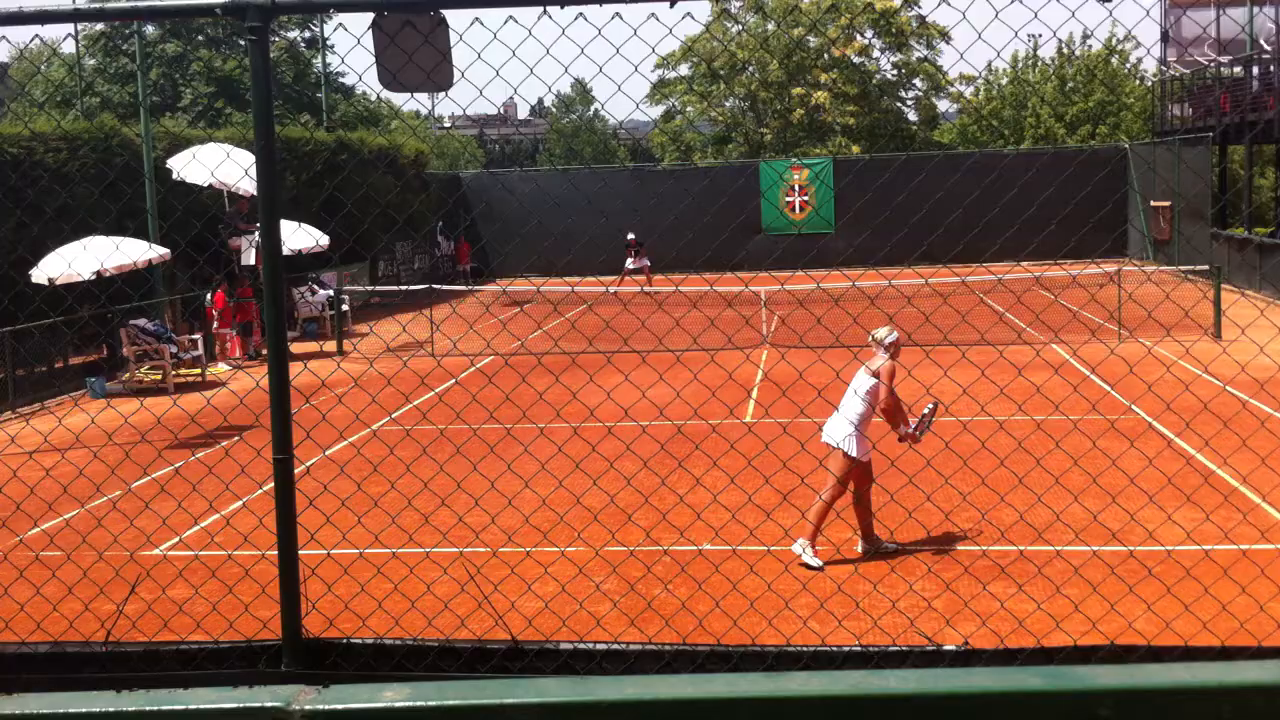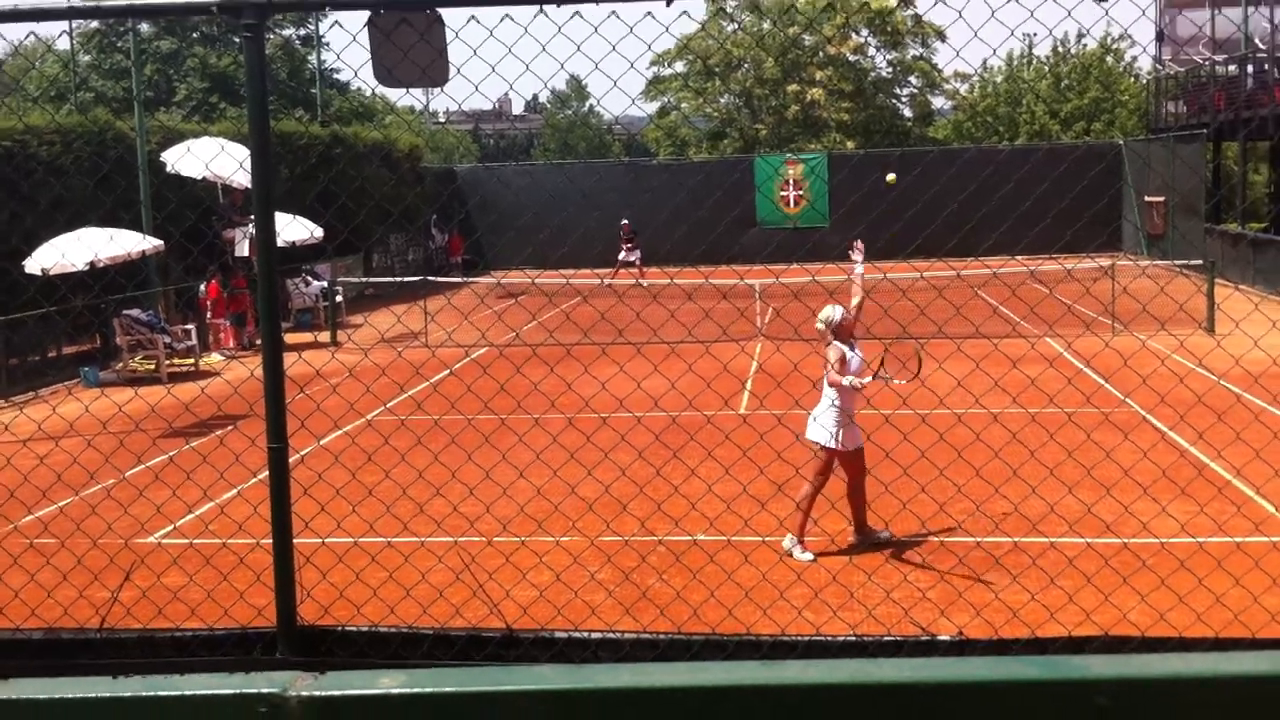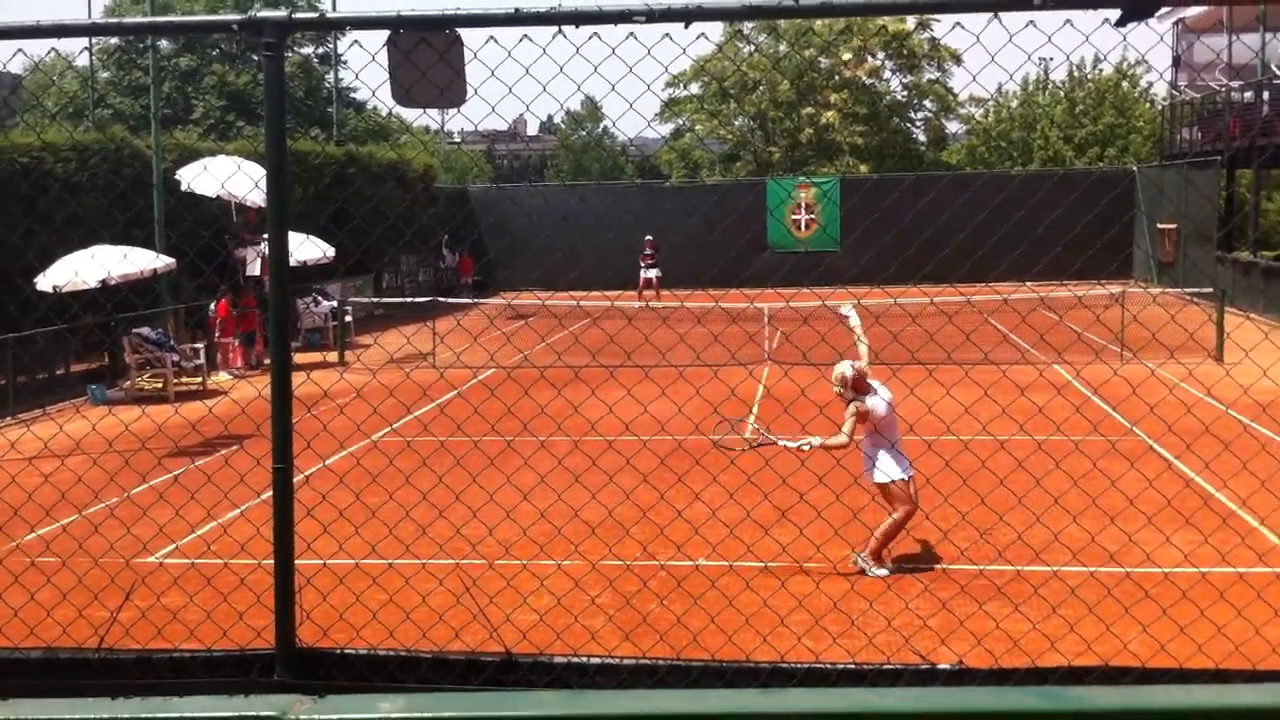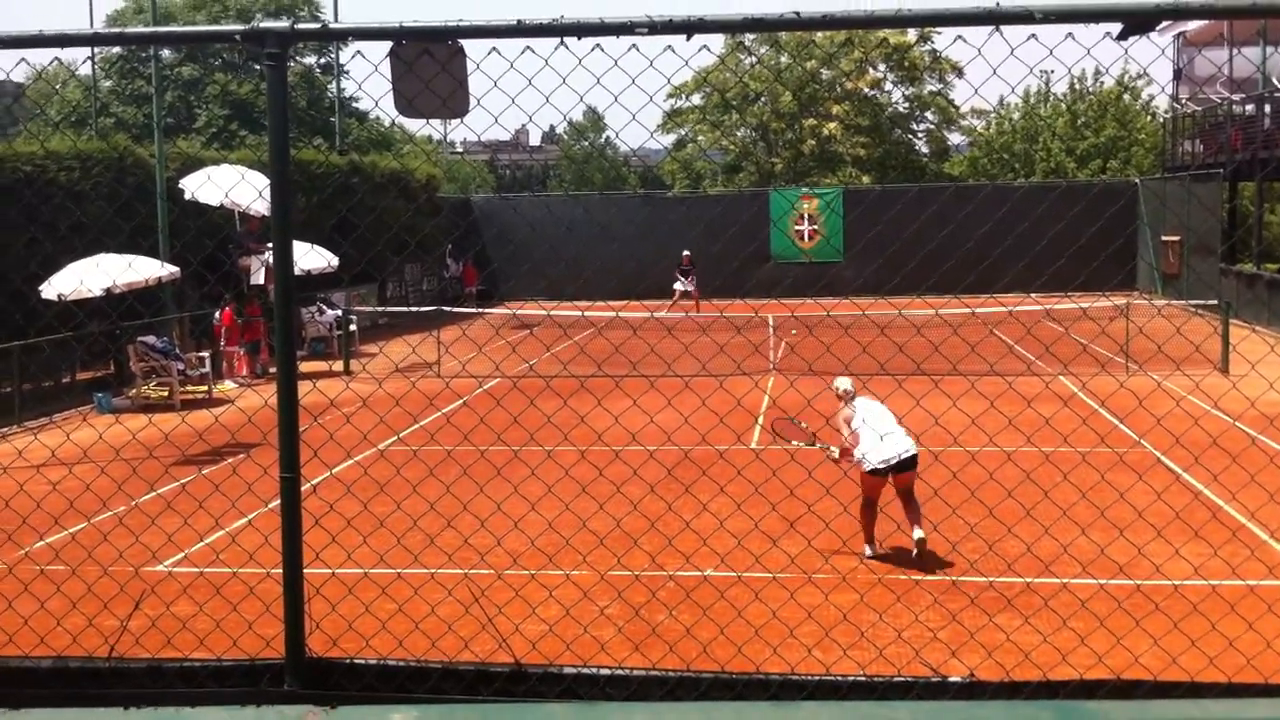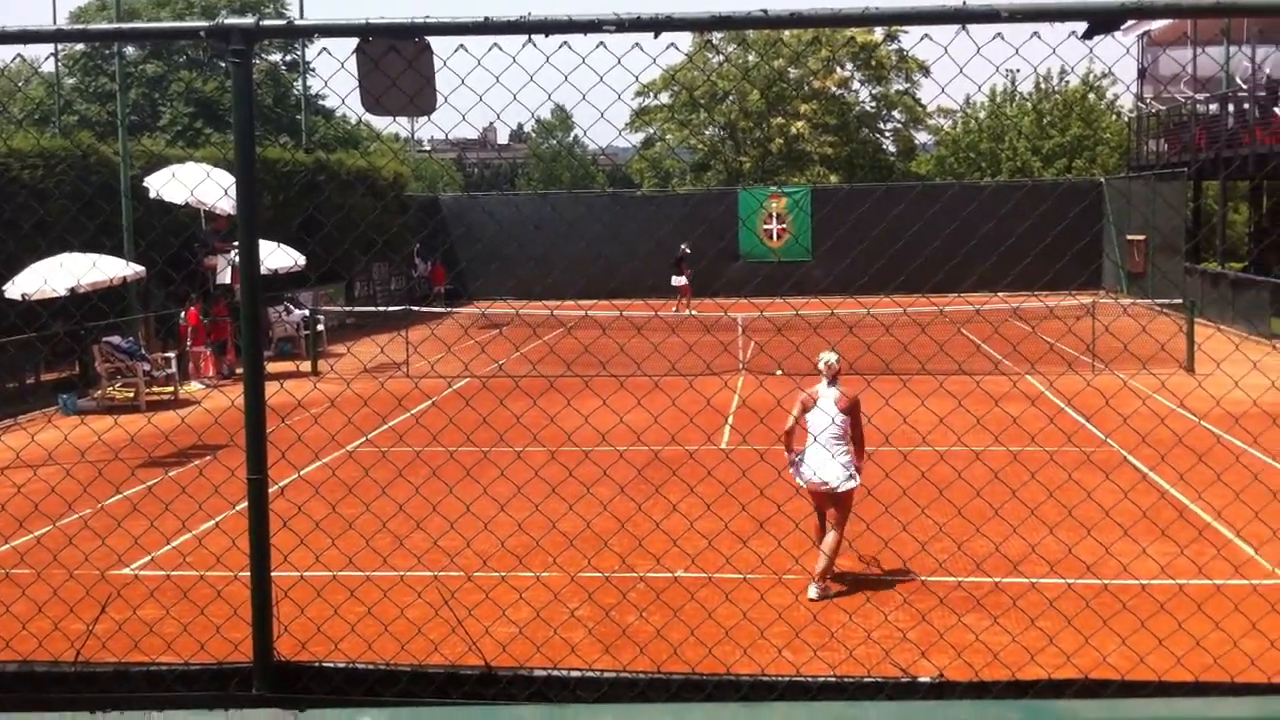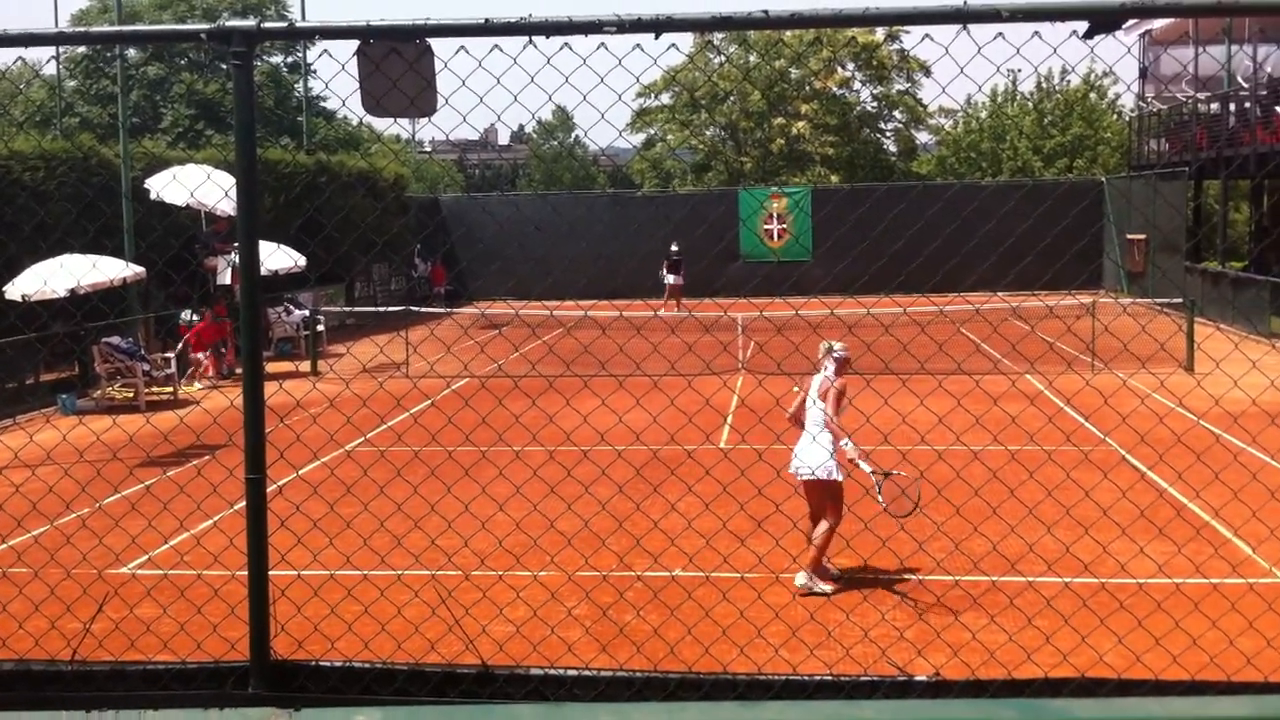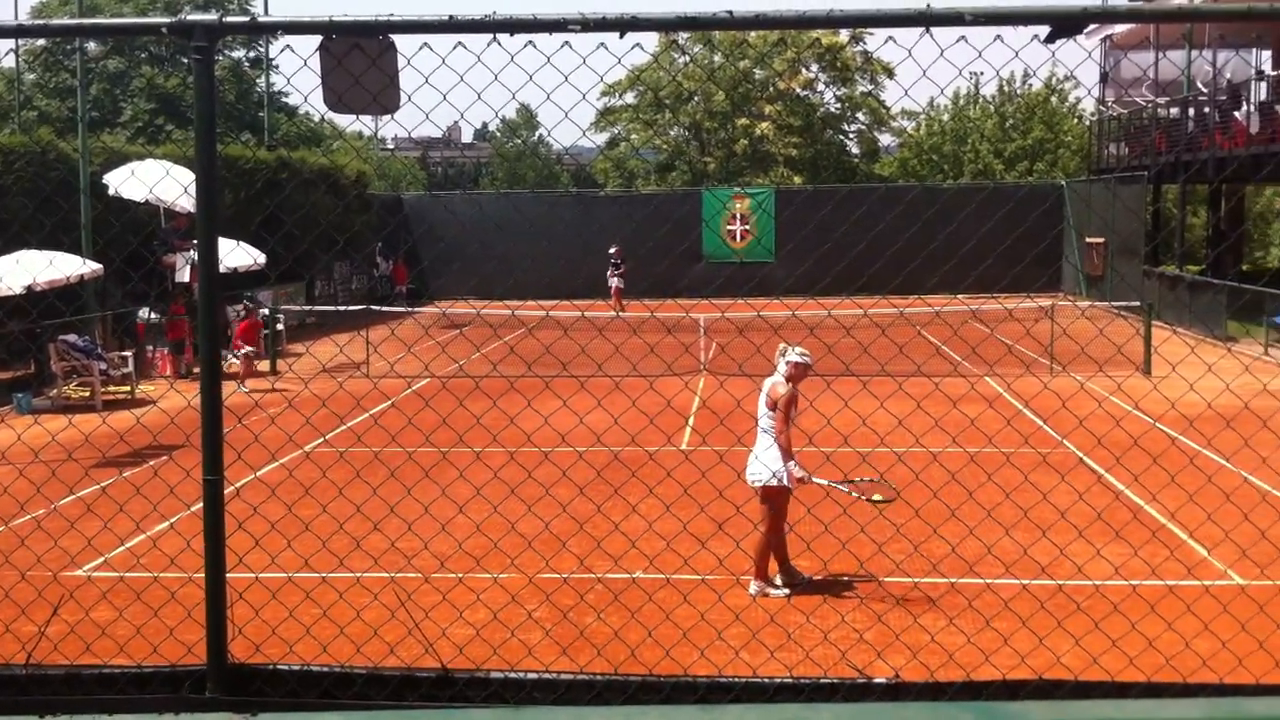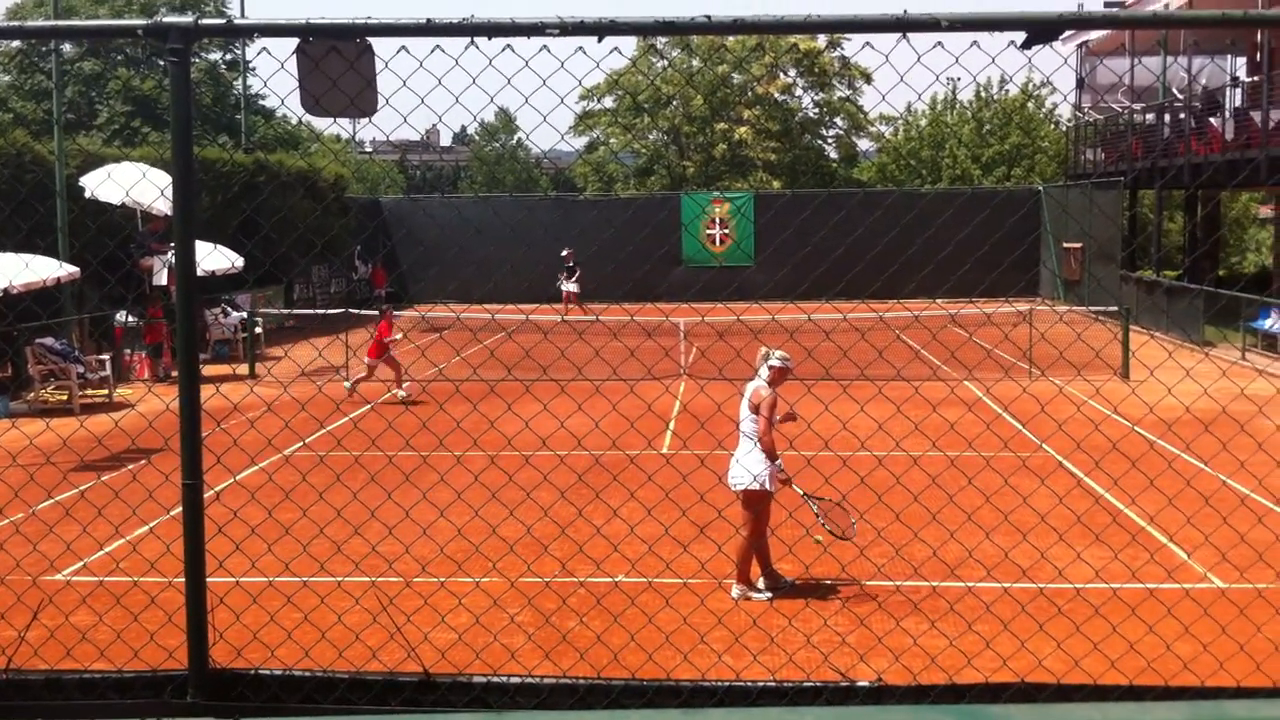
dt=0.7s
person 1, frame 1
left shoulder: (878, 364)
right shoulder: (887, 365)
left elbow: (892, 400)
right elbow: (884, 404)
left wrist: (906, 428)
right wrist: (901, 430)
left hip: (851, 432)
right hip: (845, 433)
left knee: (864, 486)
right knee: (834, 490)
left ankle: (869, 540)
right ankle: (806, 544)
person 1, frame 2
left shoulder: (849, 342)
right shoulder: (837, 351)
left elbow: (857, 299)
right elbow: (831, 377)
left wrist: (858, 266)
right wrist: (847, 381)
left hip: (846, 425)
right hip: (829, 425)
left knee: (858, 478)
right knee: (816, 483)
left ankle: (862, 531)
right ankle: (794, 539)
person 1, frame 3
left shoulder: (864, 382)
right shoulder: (858, 407)
right elbow: (844, 439)
right wrist: (817, 442)
left hip: (892, 455)
right hip: (883, 459)
left knee: (905, 507)
right knee: (907, 509)
left ankle: (873, 555)
right ankle: (868, 556)
person 1, frame 4
left shoulder: (842, 414)
right shoulder: (872, 400)
left elbow: (849, 446)
left wrist: (839, 454)
left hip: (874, 455)
right hip: (904, 448)
left knee: (870, 499)
right knee: (907, 495)
left ankle: (870, 545)
right ankle: (917, 531)
person 1, frame 5
left shoulder: (807, 395)
right shoulder: (849, 397)
left elbow: (788, 429)
right elbow: (857, 438)
left wrist: (791, 455)
right wrist: (858, 465)
left hip: (811, 467)
right hip: (839, 469)
left knee: (823, 517)
right knee: (835, 528)
left ankle: (823, 566)
right ankle: (817, 584)
person 1, frame 6
left shoulder: (813, 382)
right shoulder: (836, 383)
left elbow: (793, 415)
right elbow: (830, 418)
right wrist: (848, 445)
left hip: (805, 453)
right hip: (822, 457)
left knee: (818, 515)
right knee: (831, 518)
left ankle: (817, 566)
right ankle: (807, 575)
person 1, frame 7
left shoulder: (771, 383)
right shoulder: (784, 390)
right elbow: (781, 433)
right wrist: (794, 467)
left hip: (767, 461)
right hip: (772, 464)
left knee: (778, 522)
right knee: (770, 525)
left ankle: (786, 572)
right ankle: (759, 581)
person 1, frame 8
left shoulder: (752, 387)
right shoulder: (768, 394)
right elbow: (764, 436)
left wrist: (779, 419)
right wrist: (778, 467)
left hip: (748, 464)
right hip: (755, 468)
left knee: (760, 526)
right knee: (751, 529)
left ankle: (768, 575)
right ankle: (741, 585)
